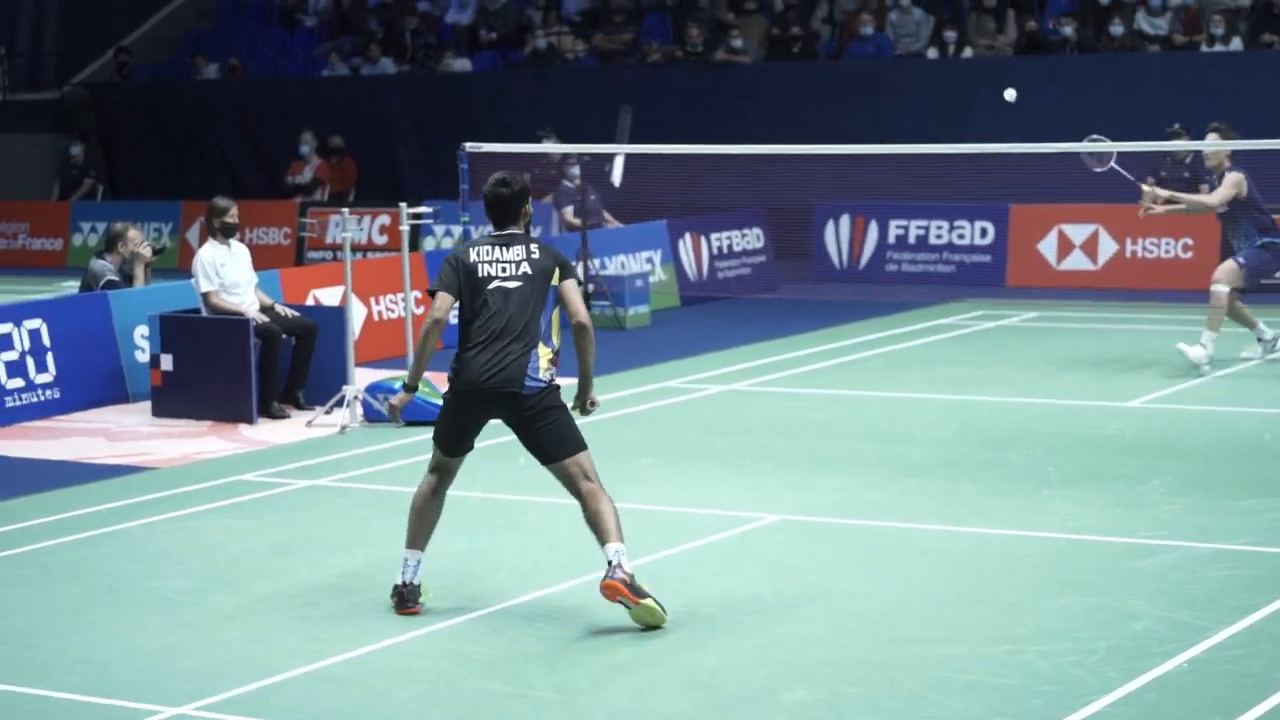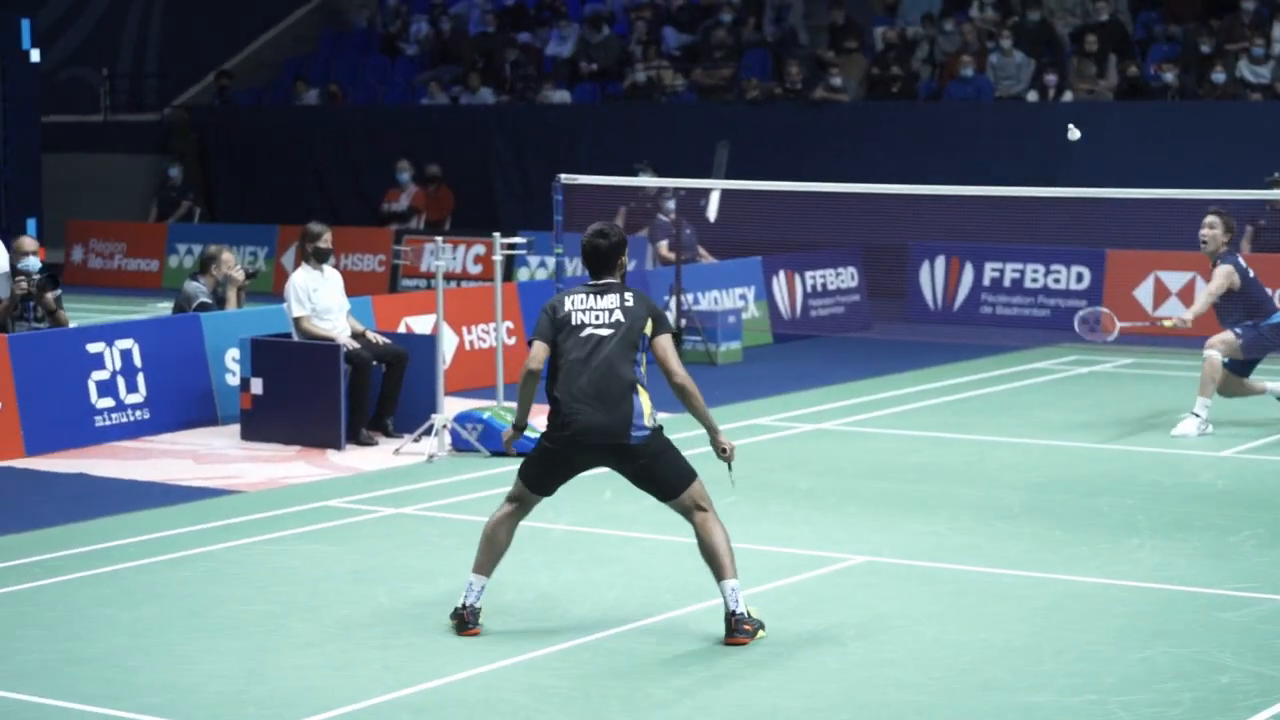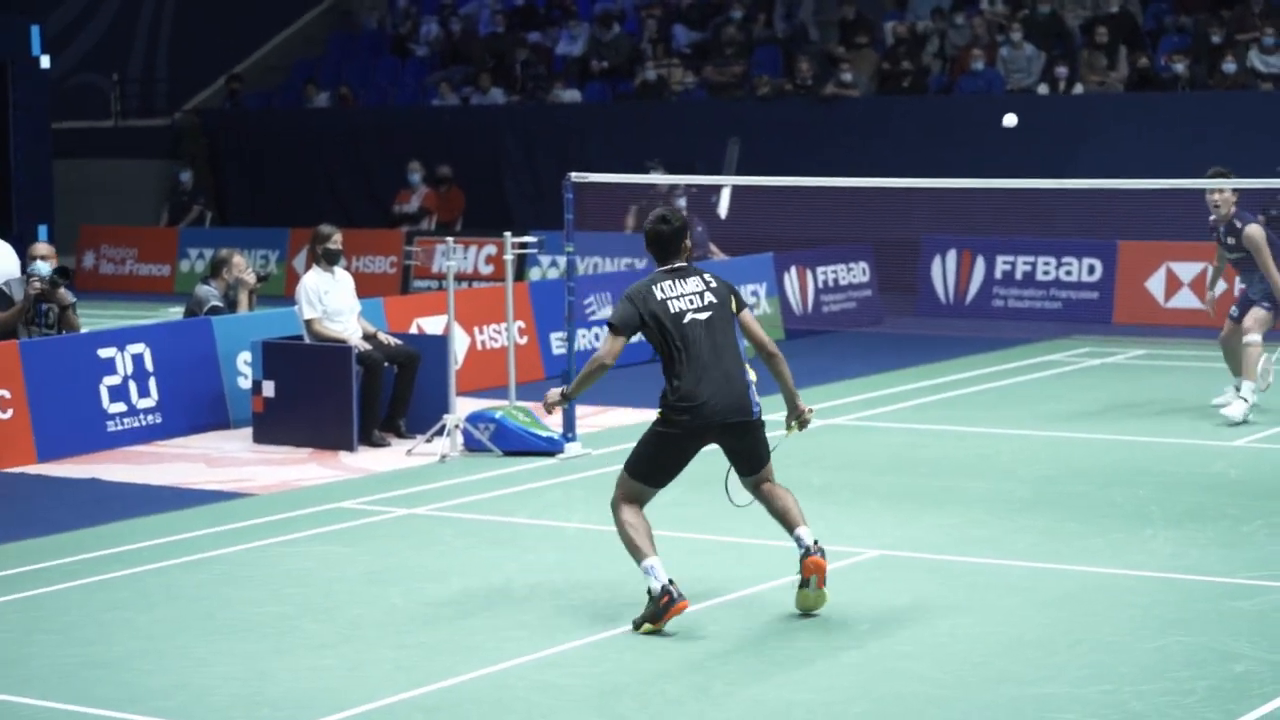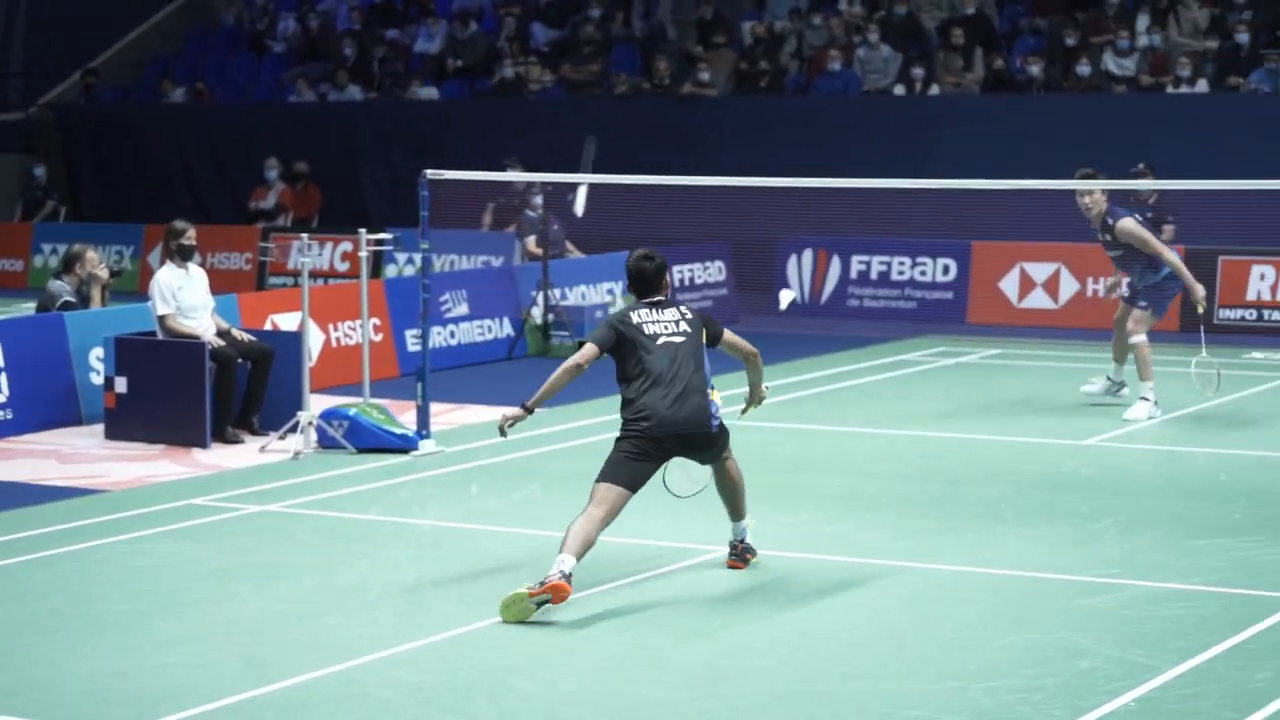
dt=0.3s
person 1, frame 1
left shoulder: (462, 256)
right shoulder: (551, 256)
left elbow: (437, 319)
right elbow: (581, 321)
left wrist: (411, 385)
right wrist: (585, 386)
left hip: (469, 385)
right hip: (531, 385)
left knee: (438, 472)
right knee: (585, 483)
left ankle: (407, 584)
right ankle: (620, 571)
person 1, frame 2
left shoulder: (557, 305)
right shoulder: (644, 306)
left elbow: (533, 367)
right elbow: (678, 377)
left wrist: (518, 425)
right wrist: (715, 434)
left hip: (569, 431)
right hip: (630, 431)
left knee: (515, 504)
right knee: (700, 511)
left ankle: (468, 608)
right ankle: (737, 616)
person 1, frame 3
left shoulder: (641, 294)
right shoulder: (719, 285)
left elbow: (605, 359)
right elbow: (768, 348)
left wrist: (567, 393)
right wrist: (793, 402)
left hip: (686, 416)
right hip: (741, 408)
left knee: (626, 502)
right knee: (765, 486)
left ankle: (663, 589)
right ankle: (809, 550)
person 1, frame 4
left shoulder: (620, 321)
right shoulder: (694, 316)
left elbow: (577, 364)
right elbow: (750, 353)
left wrist: (526, 408)
right wrist: (756, 389)
left hip: (646, 429)
right hip: (702, 424)
left knee: (596, 511)
right knee: (723, 457)
left ankle: (557, 578)
right ankle: (740, 543)
person 2, frame 1
left shoulder: (1234, 178)
right shoulder: (1216, 179)
left elbow: (1211, 203)
right elbow: (1198, 207)
left wrist: (1169, 194)
right wrist: (1165, 209)
right hip: (1250, 248)
left knee: (1219, 278)
right knee: (1224, 298)
left ankle: (1206, 348)
person 2, frame 2
left shoulder: (1225, 269)
right shoulder: (1227, 259)
left elbow: (1210, 293)
left wrist: (1190, 314)
right hip: (1254, 325)
left knee: (1212, 346)
right knee: (1225, 387)
left ankle: (1200, 417)
person 2, frame 3
left shoulder: (1249, 229)
right shoulder: (1215, 223)
right elbow: (1221, 256)
right wrist: (1211, 288)
right hip: (1254, 289)
left knee: (1250, 326)
right knee: (1227, 339)
left ankle: (1246, 399)
right ankle: (1240, 389)
person 2, frame 4
left shoulder: (1121, 224)
right shoulder: (1096, 221)
left elbow: (1162, 253)
left wrist: (1193, 286)
right wrist: (1116, 275)
left hip: (1164, 275)
right hip: (1142, 276)
left knee: (1134, 328)
right knee: (1119, 324)
left ankle: (1148, 400)
right ankle: (1115, 381)
person 3, frame 1
left shoulder: (241, 249)
right shoulder: (206, 255)
right elbow: (212, 301)
left wrist: (274, 305)
right wrist: (244, 311)
left hip: (255, 312)
right hip: (229, 318)
left knee: (307, 327)
right knee: (272, 332)
left ankle: (293, 391)
right ankle: (268, 401)
person 3, frame 2
left shoulder: (334, 274)
right shoulder: (299, 280)
right elbow: (303, 326)
left wrist: (365, 331)
right wrist: (335, 336)
left hip: (346, 338)
right hip: (320, 343)
left knee: (398, 354)
right knee: (363, 359)
left ankle: (382, 418)
right ankle: (357, 428)
person 3, frame 3
left shoulder: (345, 276)
right shoulder: (309, 282)
right elbow: (314, 328)
left wrist: (376, 332)
right wrist: (347, 338)
left hip: (357, 340)
right hip: (331, 345)
left knee: (410, 355)
right knee: (374, 360)
left ankle: (394, 419)
right ankle: (369, 429)
person 3, frame 4
left shoulder: (199, 272)
right shoulder: (163, 278)
right elbow: (168, 324)
left wrist: (230, 329)
right wrist: (200, 334)
left hip: (211, 336)
right hip: (185, 341)
left knee: (263, 352)
right knee: (228, 356)
left ankle: (247, 416)
right ankle: (222, 425)
